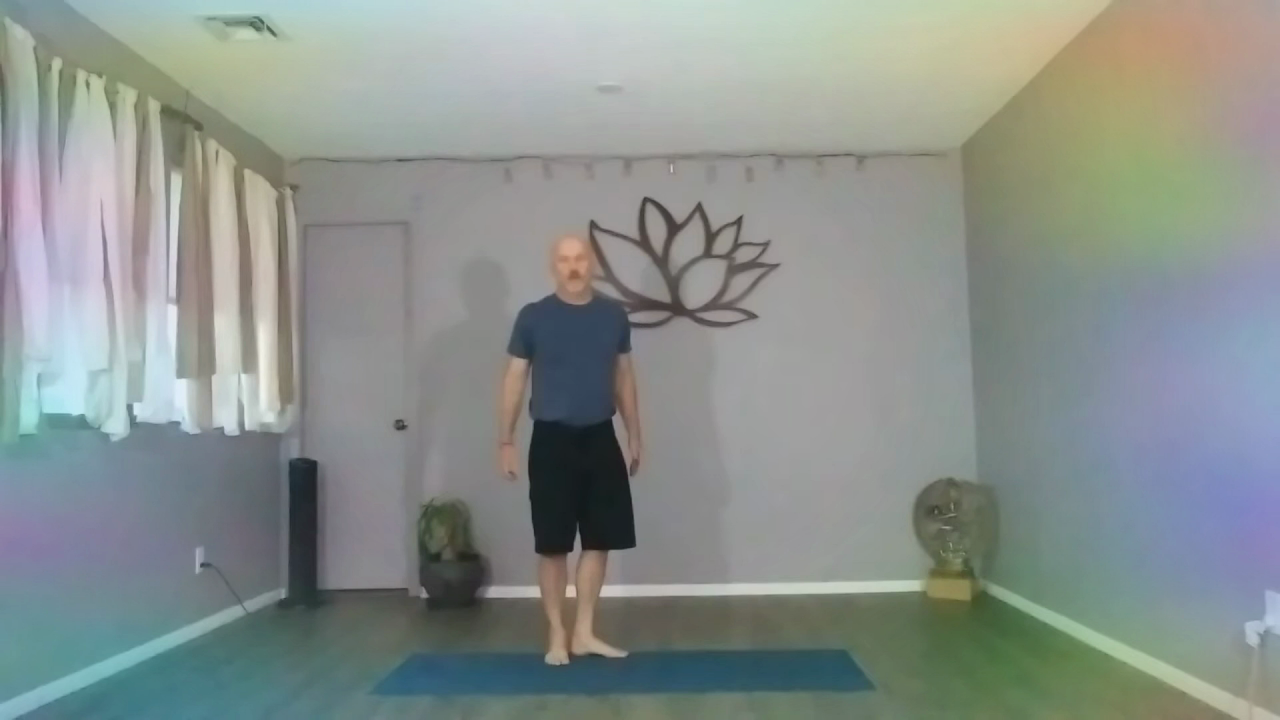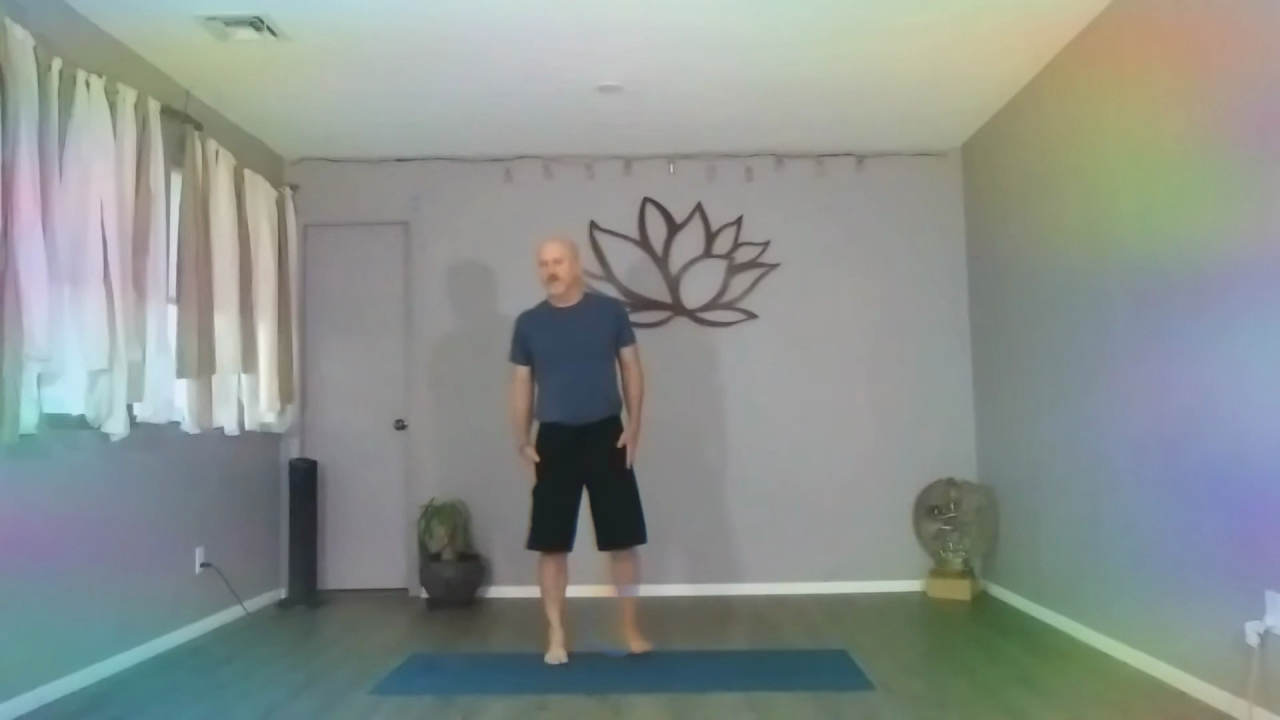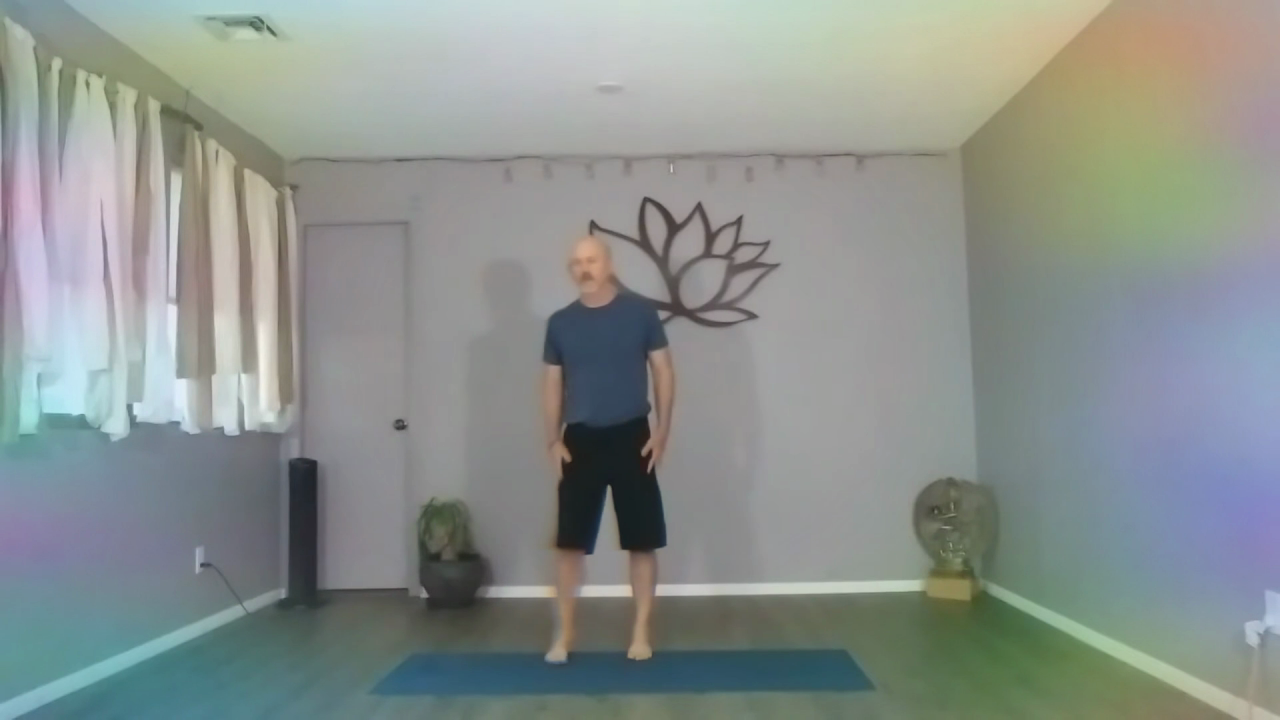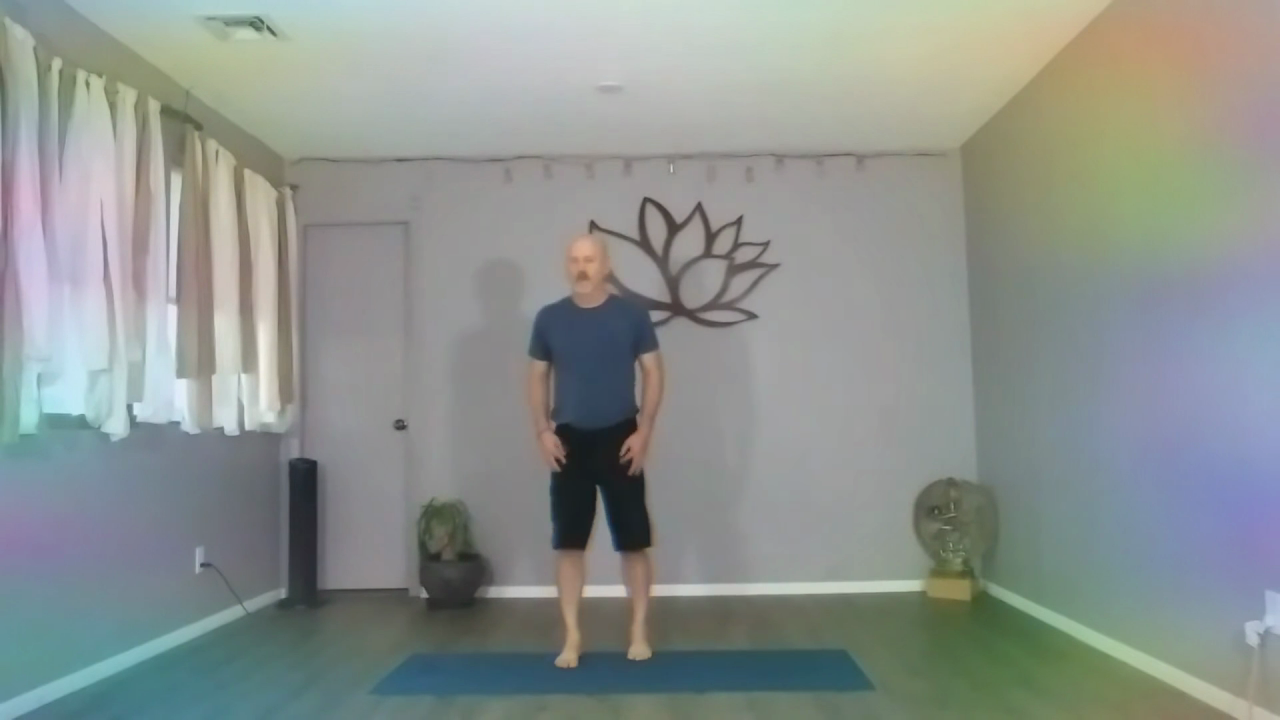
dt=0.4s
person 1, frame 1
left shoulder: (613, 315)
right shoulder: (533, 316)
left elbow: (624, 377)
right elbow: (514, 378)
left wrist: (635, 436)
right wrist: (506, 440)
left hip: (600, 437)
right hip: (551, 439)
left knee: (601, 540)
right knee: (551, 545)
left ankle: (584, 633)
right ankle: (557, 635)
person 1, frame 2
left shoulder: (610, 311)
right shoulder: (528, 323)
left elbow: (631, 368)
right elbow: (521, 384)
left wrist: (634, 425)
right wrist: (523, 441)
left hip: (605, 435)
right hip: (554, 439)
left knee: (623, 539)
right knee: (550, 544)
left ankle: (628, 625)
right ankle: (556, 634)
person 1, frame 3
left shoulder: (641, 312)
right shoulder: (561, 322)
left elbow: (663, 371)
right elbow: (553, 383)
left wrist: (661, 431)
right wrist: (553, 439)
left hip: (631, 437)
right hip: (580, 439)
left knee: (642, 542)
right knee: (570, 541)
left ankle: (641, 631)
right ankle: (564, 632)
person 1, frame 4
left shoulder: (632, 314)
right shoulder: (549, 318)
left elbow: (653, 374)
right elbow: (537, 378)
left wrist: (643, 432)
right wrist: (543, 430)
left hip: (620, 439)
right hip: (569, 441)
left knee: (634, 542)
right knee: (568, 544)
left ankle: (638, 631)
right ankle: (572, 636)
